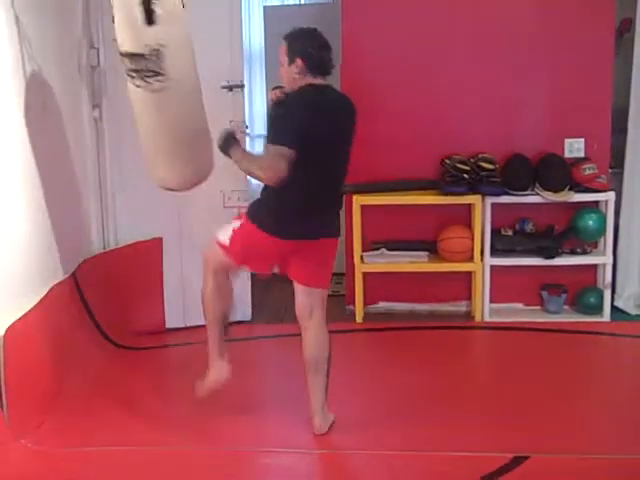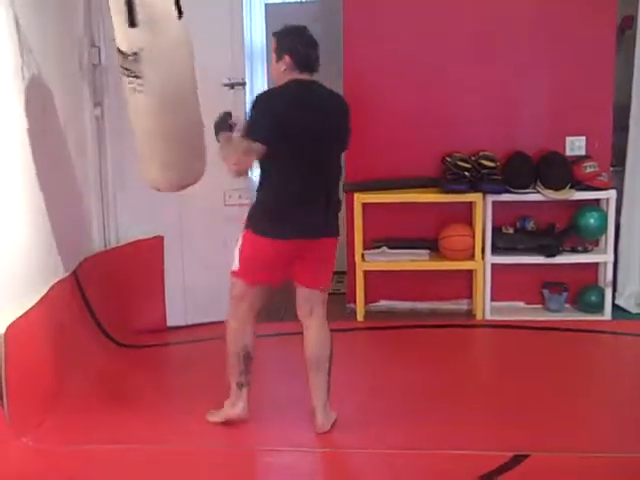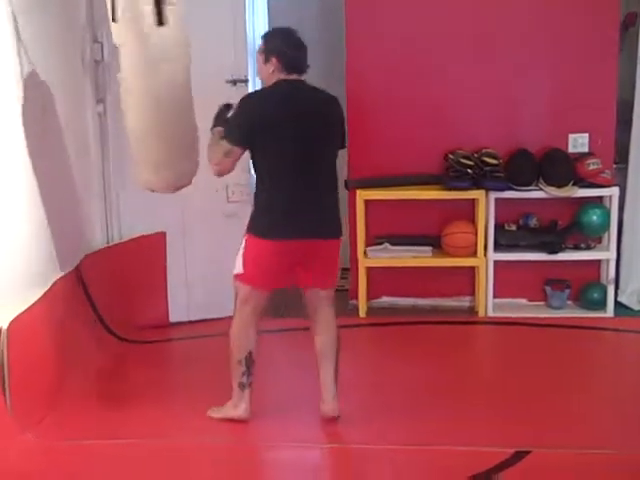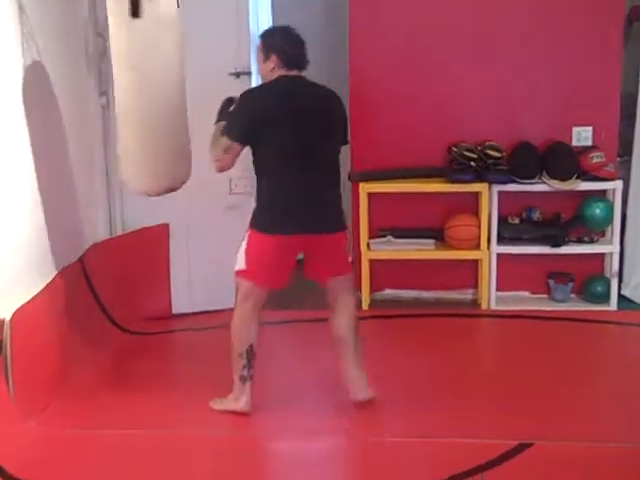
dt=0.1s
person 1, frame 1
left shoulder: (291, 107)
right shoulder: (345, 108)
left elbow: (272, 172)
left wrist: (234, 147)
left hip: (273, 224)
right hip: (322, 230)
left knee: (214, 262)
right knee: (313, 317)
left ankle: (218, 362)
right ankle: (319, 413)
person 1, frame 2
left shoulder: (271, 102)
right shoulder: (337, 105)
left elbow: (239, 165)
left wrist: (226, 133)
left hip: (272, 227)
right hip: (321, 229)
left knee: (241, 310)
right knee: (314, 316)
left ankle: (237, 399)
right ankle: (322, 411)
person 1, frame 3
left shoulder: (256, 104)
right shoulder: (329, 104)
left elbow: (220, 165)
left wrist: (220, 125)
left hip: (272, 228)
right hip: (323, 228)
left knee: (247, 312)
right knee: (322, 310)
left ankle: (239, 401)
right ankle: (329, 398)
person 1, frame 4
left shoulder: (255, 100)
right shoulder: (330, 101)
left elbow: (222, 161)
left wrist: (223, 120)
left hip: (274, 224)
right hip: (326, 222)
left knee: (247, 304)
right knee: (343, 296)
left ankle: (241, 394)
right ankle: (356, 381)
